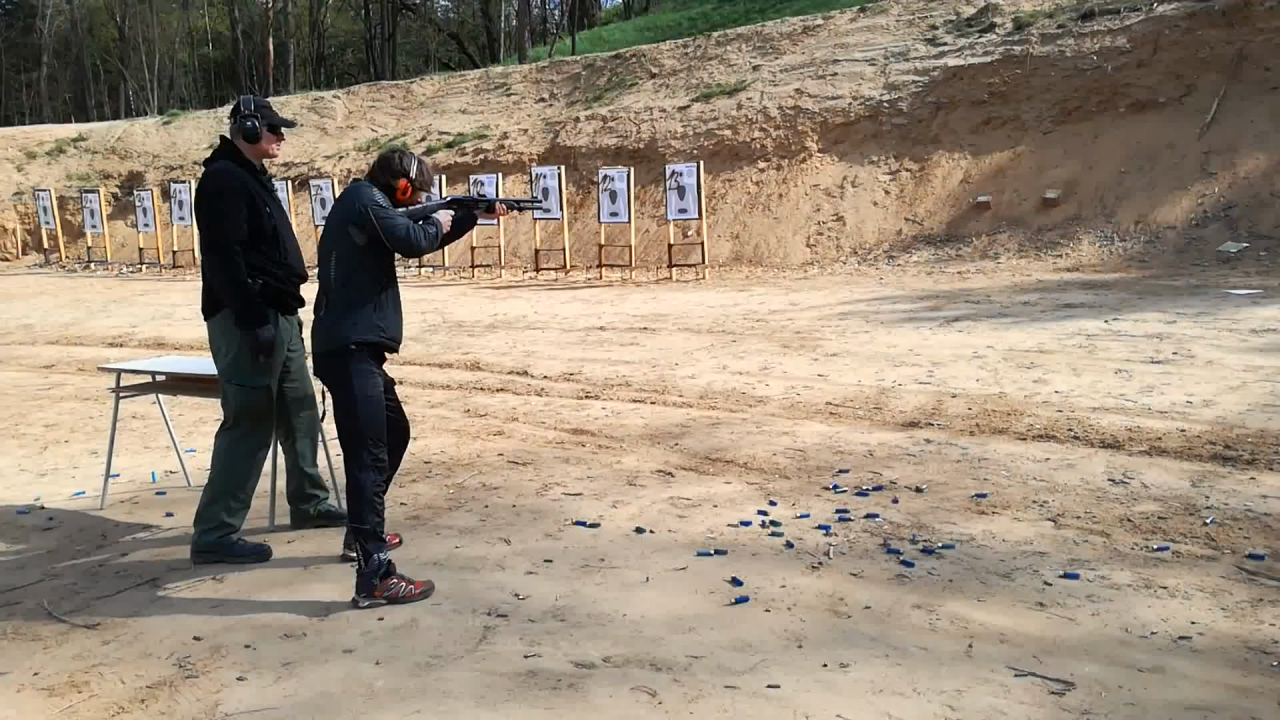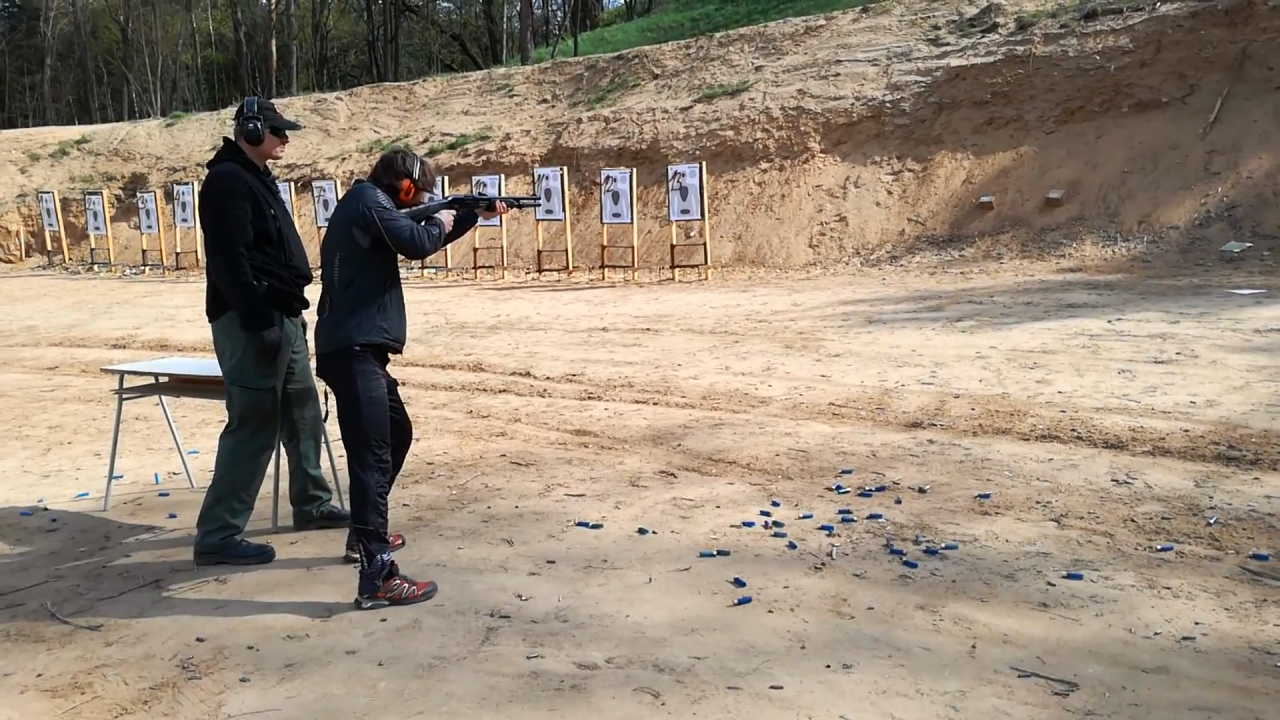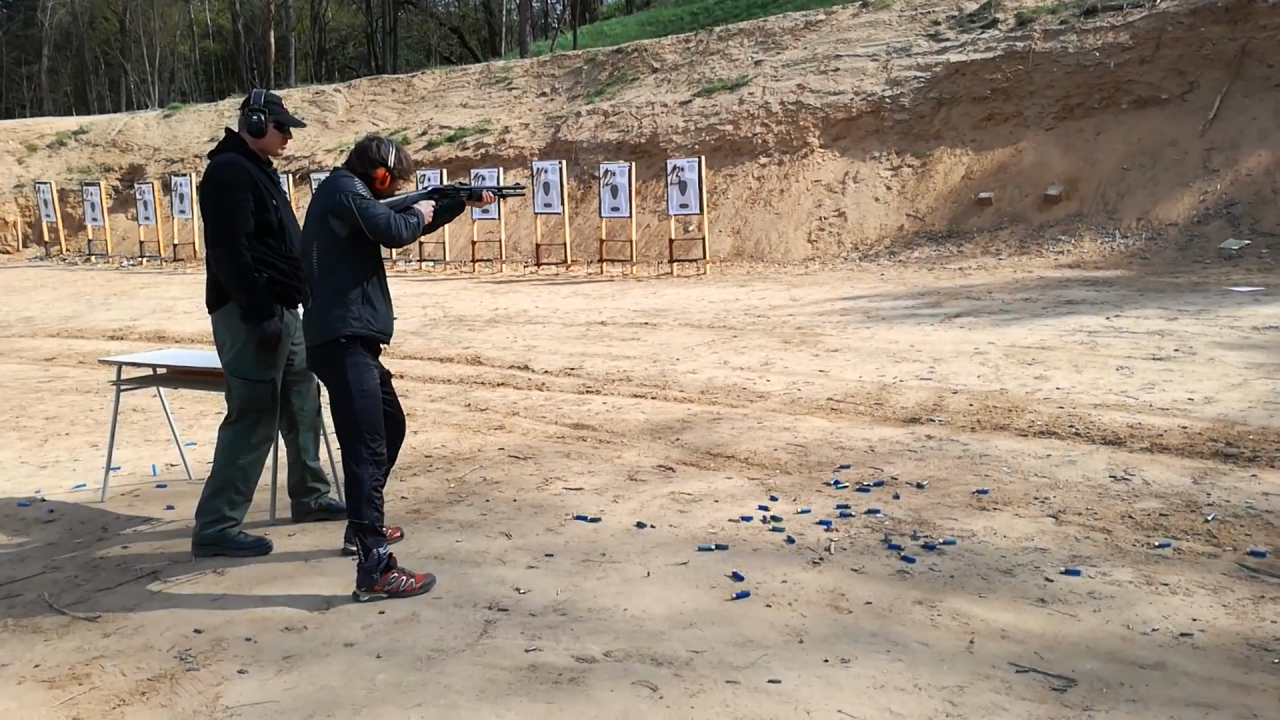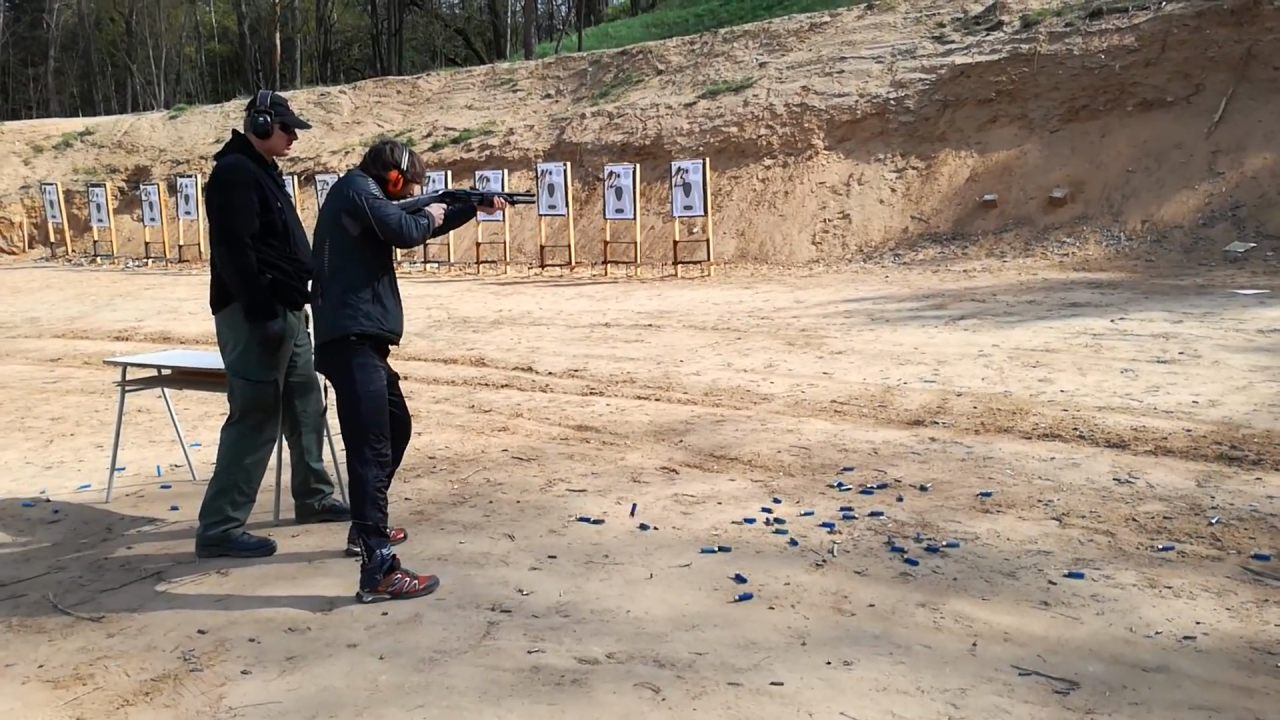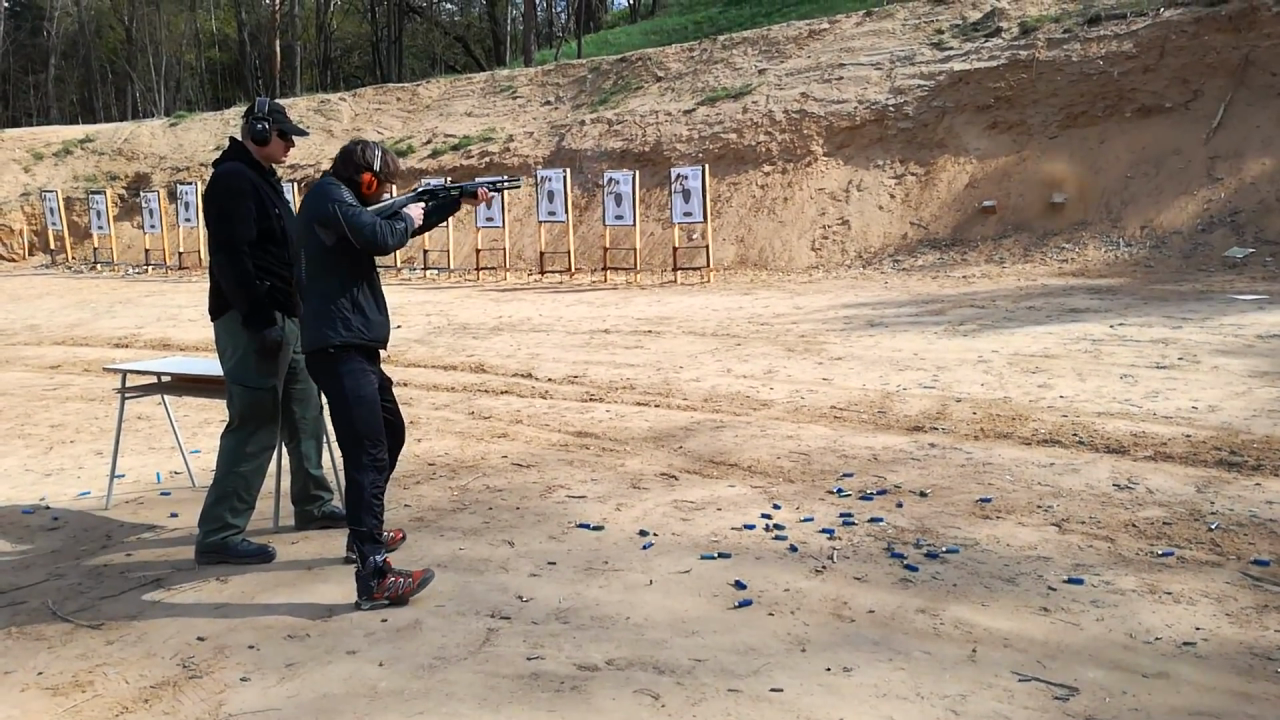
dt=1s
person 1, frame 1
left shoulder: (253, 176)
right shoulder: (223, 179)
right elbow: (223, 259)
left wrist: (286, 311)
right wrist: (253, 320)
left hip: (278, 315)
right hip: (247, 319)
left knee: (300, 412)
right knee: (249, 423)
left ankle: (309, 503)
right ankle: (215, 533)
person 1, frame 2
left shoulder: (256, 177)
right shoulder: (227, 180)
right elbow: (229, 261)
left wrist: (290, 312)
right wrist: (259, 322)
left hip: (281, 316)
right hip: (251, 321)
left knee: (303, 415)
right knee: (253, 425)
left ankle: (312, 504)
right ankle: (217, 535)
person 1, frame 3
left shoulder: (258, 169)
right shoulder: (229, 171)
right elbow: (230, 252)
left wrist: (286, 306)
right wrist: (259, 314)
left hip: (280, 309)
right hip: (250, 314)
left knee: (302, 405)
right knee: (253, 417)
left ankle: (310, 497)
right ankle: (216, 527)
person 1, frame 4
left shoulder: (264, 171)
right shoulder: (235, 173)
right elbow: (234, 252)
left wrist: (291, 307)
right wrist: (263, 314)
left hip: (285, 311)
right hip: (254, 314)
left knee: (305, 408)
right knee: (255, 418)
left ankle: (313, 498)
right ankle: (219, 528)
person 1, frame 5
left shoulder: (262, 177)
right shoulder: (232, 179)
right elbow: (232, 259)
left wrist: (290, 314)
right wrist: (260, 320)
left hip: (286, 317)
right hip: (254, 321)
left knee: (304, 414)
right knee: (255, 425)
left ankle: (313, 505)
right ankle: (220, 534)
person 2, frame 1
left shoulder: (370, 204)
right shoulder: (363, 197)
left elbow: (413, 237)
right elbow: (413, 241)
left wrist: (474, 215)
right wrist: (437, 221)
left hip: (358, 345)
right hip: (348, 348)
left knee: (394, 435)
right knee: (368, 455)
left ankle: (363, 532)
right ankle: (374, 576)
person 2, frame 2
left shoulder: (370, 204)
right shoulder: (368, 199)
left elbow: (415, 236)
right elbow: (417, 243)
left wrist: (476, 214)
right wrist: (440, 223)
left hip: (360, 346)
right hip: (353, 349)
left knee: (396, 437)
right knee: (373, 457)
left ankle: (367, 533)
right ankle: (377, 577)
person 2, frame 3
left shoulder: (352, 194)
right shoulder: (343, 188)
left elbow: (403, 223)
right elbow: (394, 231)
left wrist: (463, 203)
right wrist: (418, 214)
left hip: (353, 338)
right hip: (343, 340)
left knee: (390, 429)
right knee: (366, 448)
left ankle: (363, 526)
right ankle: (375, 570)
person 2, frame 4
left shoulder: (369, 198)
right shoulder: (356, 187)
left elbow: (418, 222)
right elbow: (404, 232)
left wrist: (475, 207)
right wrist: (428, 217)
left hip: (363, 338)
right hip: (351, 341)
left knee: (396, 430)
right knee: (371, 449)
left ankle: (367, 526)
right ankle: (379, 570)
person 2, frame 5
left shoulder: (344, 201)
right shoulder: (330, 195)
left elbow: (400, 226)
right elbow: (381, 238)
left wrist: (458, 201)
right wrist: (407, 219)
left hip: (355, 344)
right hip: (340, 348)
left knee: (390, 435)
right knee: (368, 454)
left ankle: (366, 534)
right ankle: (374, 577)
